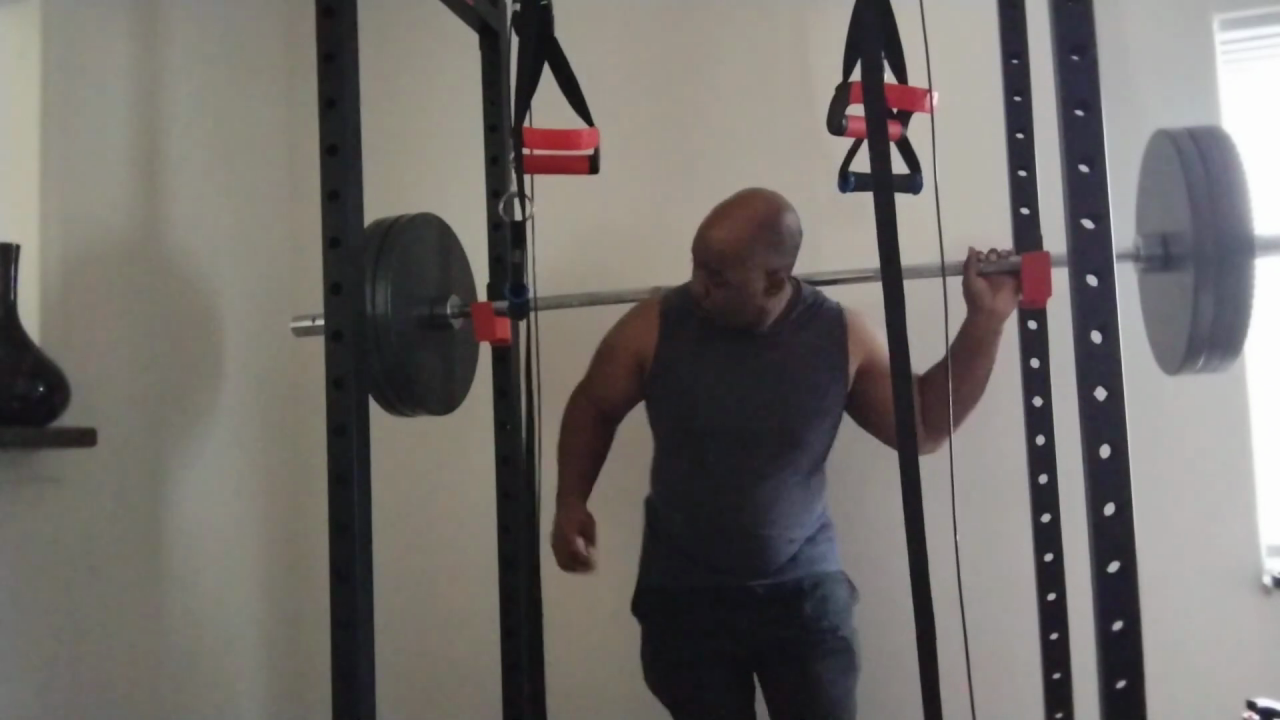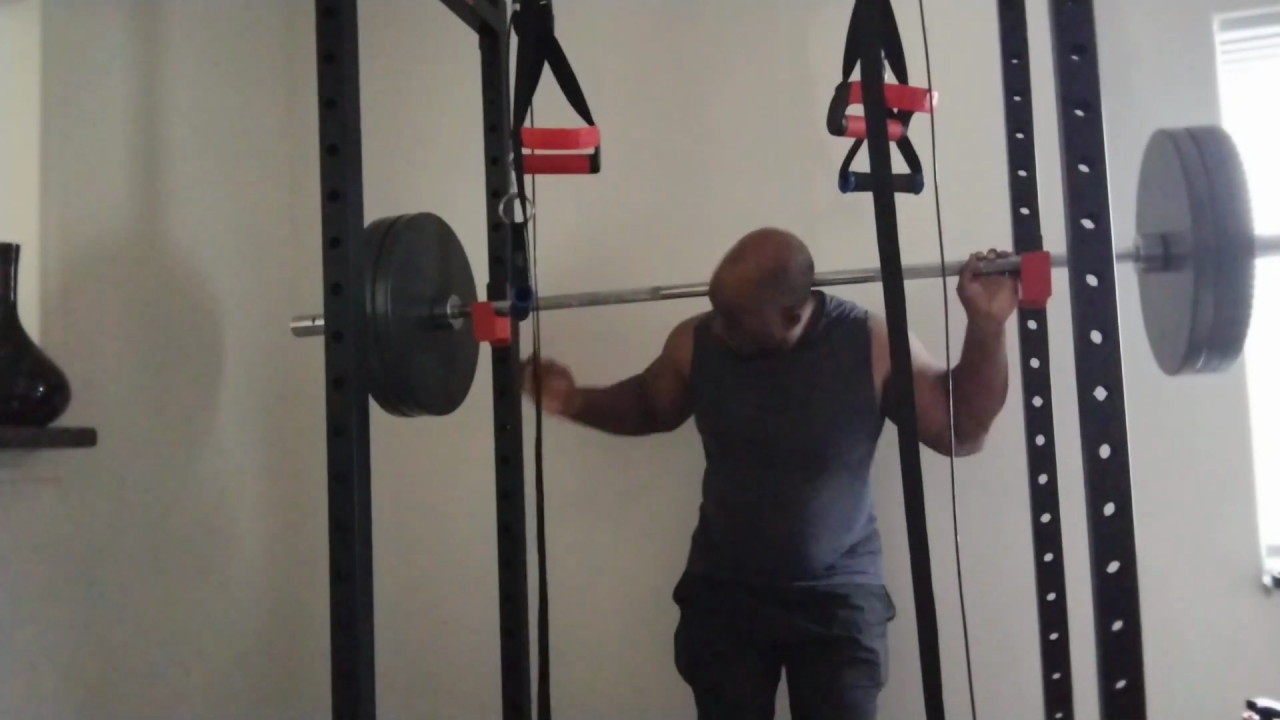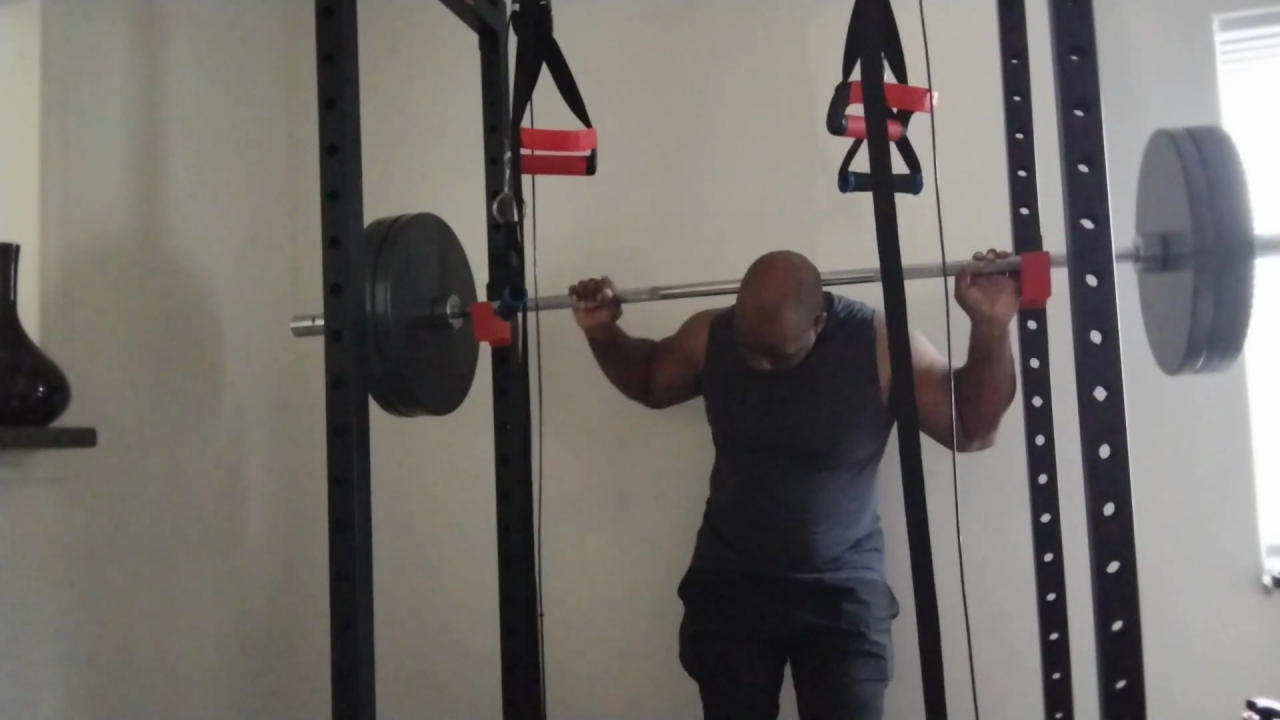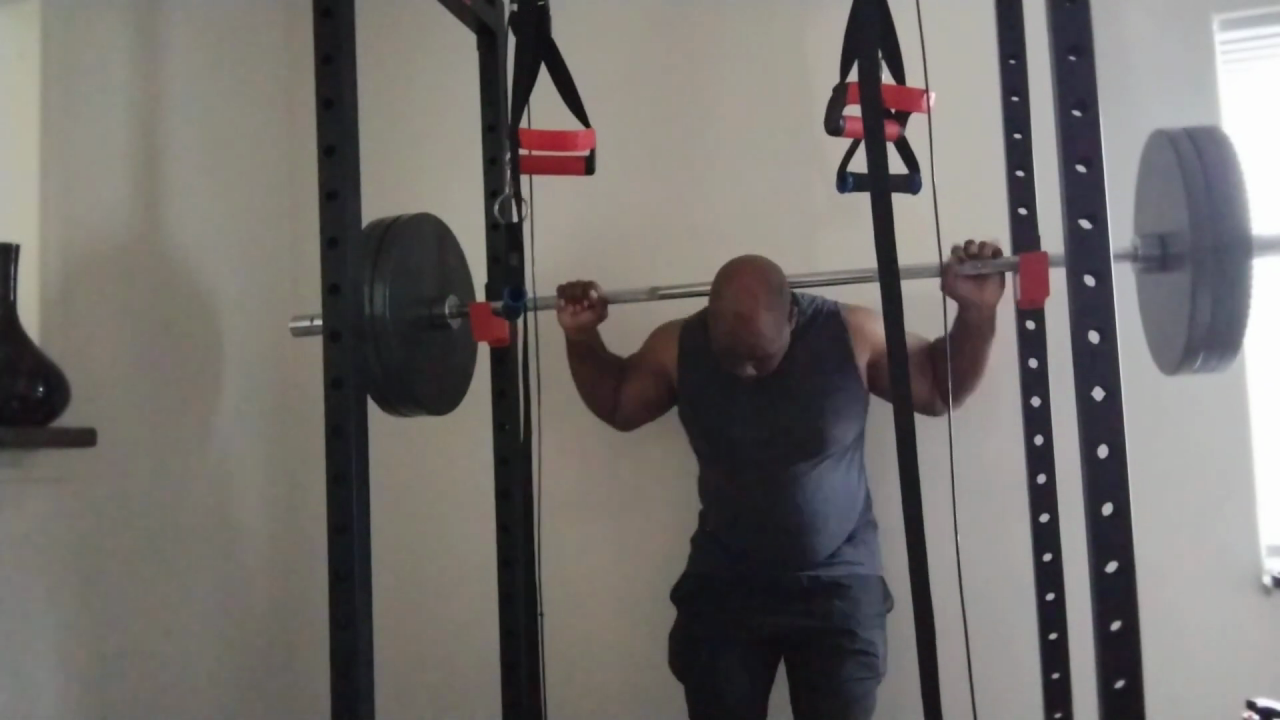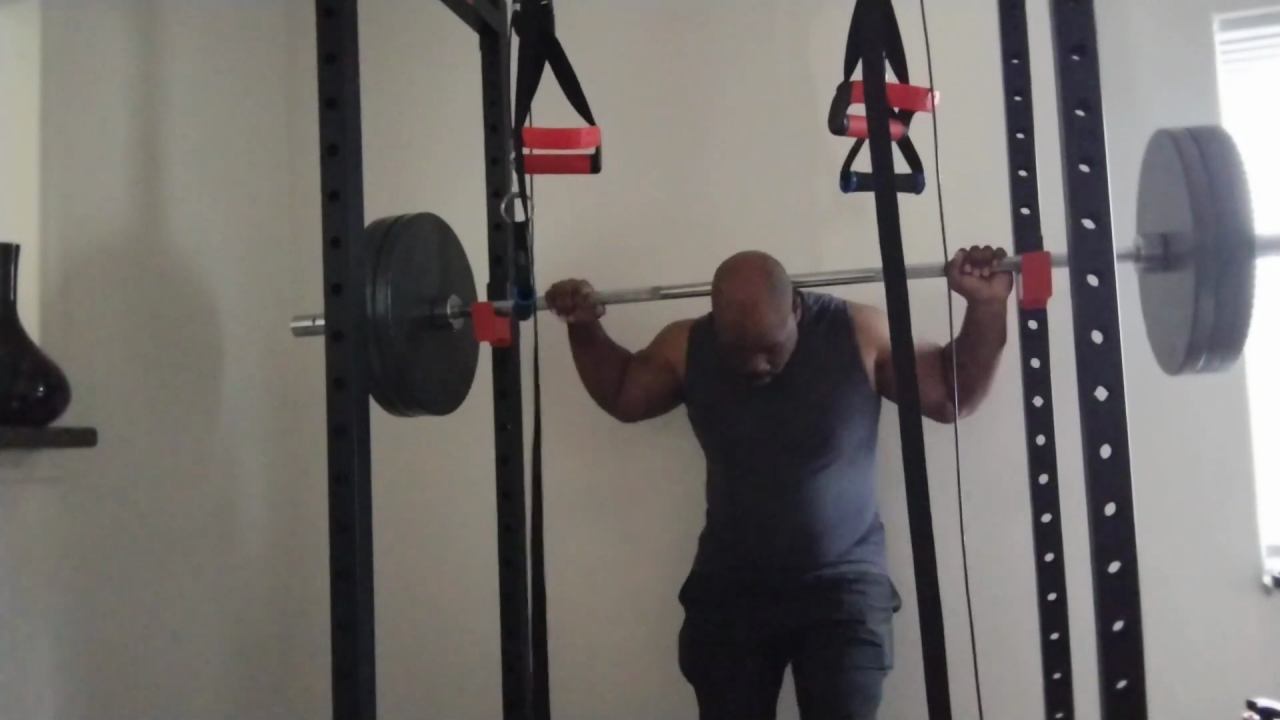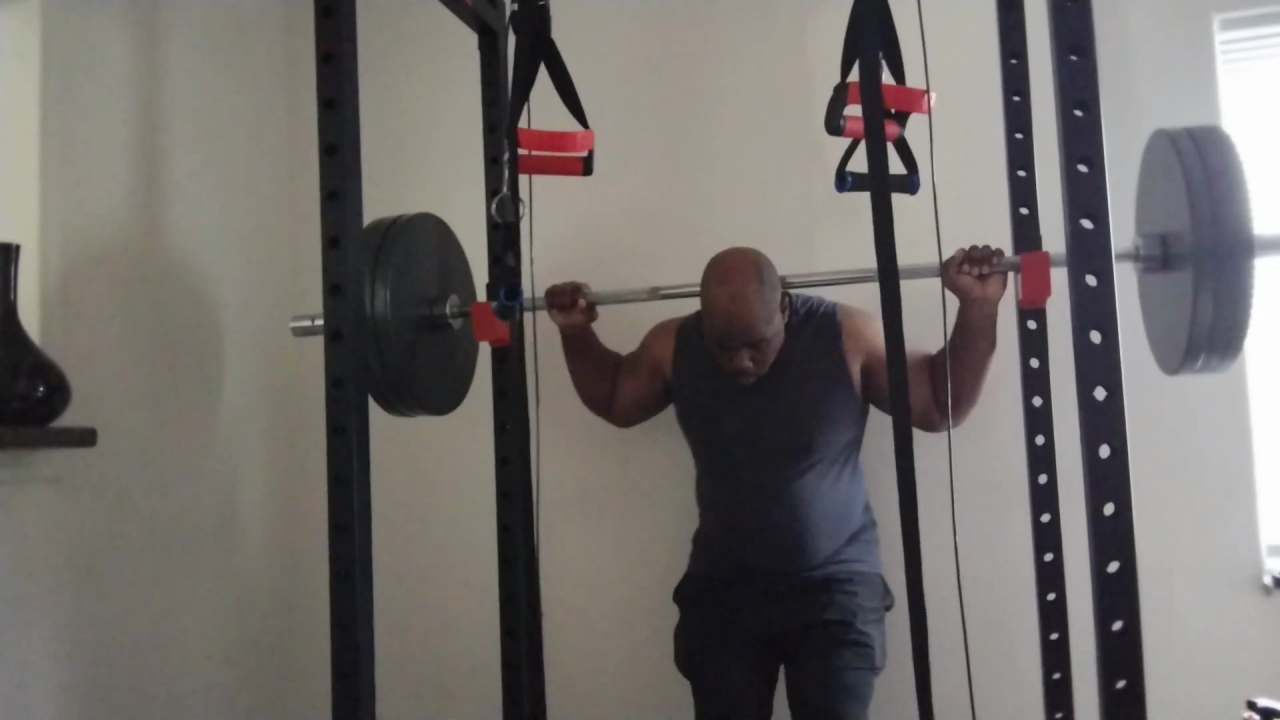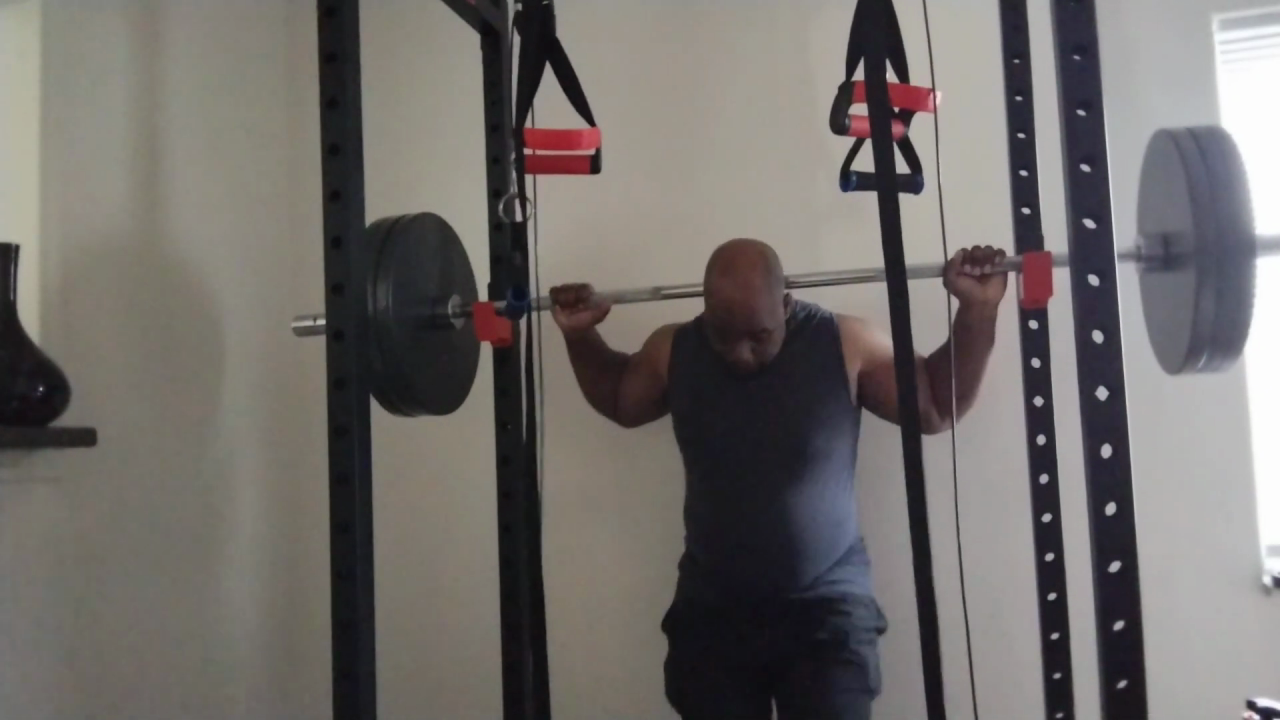
dt=0.7s
person 1, frame 1
left shoulder: (840, 335)
right shoulder: (656, 326)
left elbow: (923, 426)
right elbow: (595, 405)
left wrist: (985, 319)
right wrist: (571, 500)
left hip: (801, 589)
right hip: (686, 596)
person 1, frame 2
left shoulder: (873, 346)
right shoulder: (696, 343)
left elbow: (960, 431)
right elbow: (650, 405)
left wrist: (987, 325)
right wrist: (575, 401)
left hip: (837, 597)
right hip: (723, 591)
person 1, frame 3
left shoulder: (881, 345)
right shoulder: (709, 336)
left elbow: (971, 428)
right elbow: (648, 382)
left wrist: (991, 327)
right wrist: (603, 333)
left hip: (841, 590)
right hip: (728, 585)
person 1, frame 4
left shoulder: (852, 333)
right shoulder: (678, 346)
left elbow: (941, 390)
right elbow: (617, 405)
left wrist: (977, 309)
right wrist: (582, 337)
left hip: (836, 584)
right hip: (724, 586)
person 1, frame 5
left shoulder: (860, 333)
right shoulder: (689, 346)
left elbow: (955, 396)
right elbow: (622, 394)
left wrist: (986, 307)
right wrist: (584, 328)
left hip: (842, 587)
right hip: (729, 589)
person 1, frame 6
left shoulder: (848, 337)
right shoulder: (674, 346)
left elbow: (942, 406)
right elbow: (614, 401)
left wrist: (977, 308)
right wrist: (576, 332)
left hip: (834, 586)
right hip: (723, 589)
person 1, frame 7
left shoulder: (845, 345)
right shoulder: (674, 351)
left elbow: (937, 406)
right elbow: (620, 401)
left wrist: (976, 310)
right wrist: (580, 337)
left hip: (826, 613)
right hip: (710, 615)
